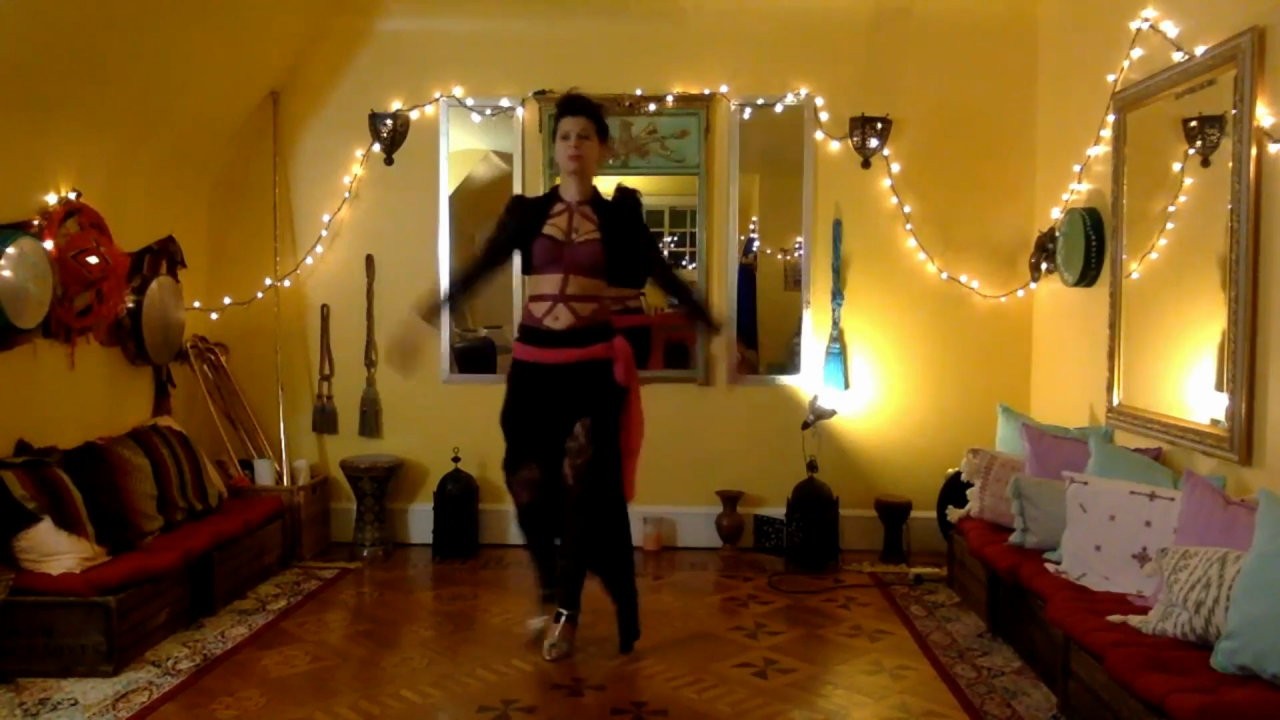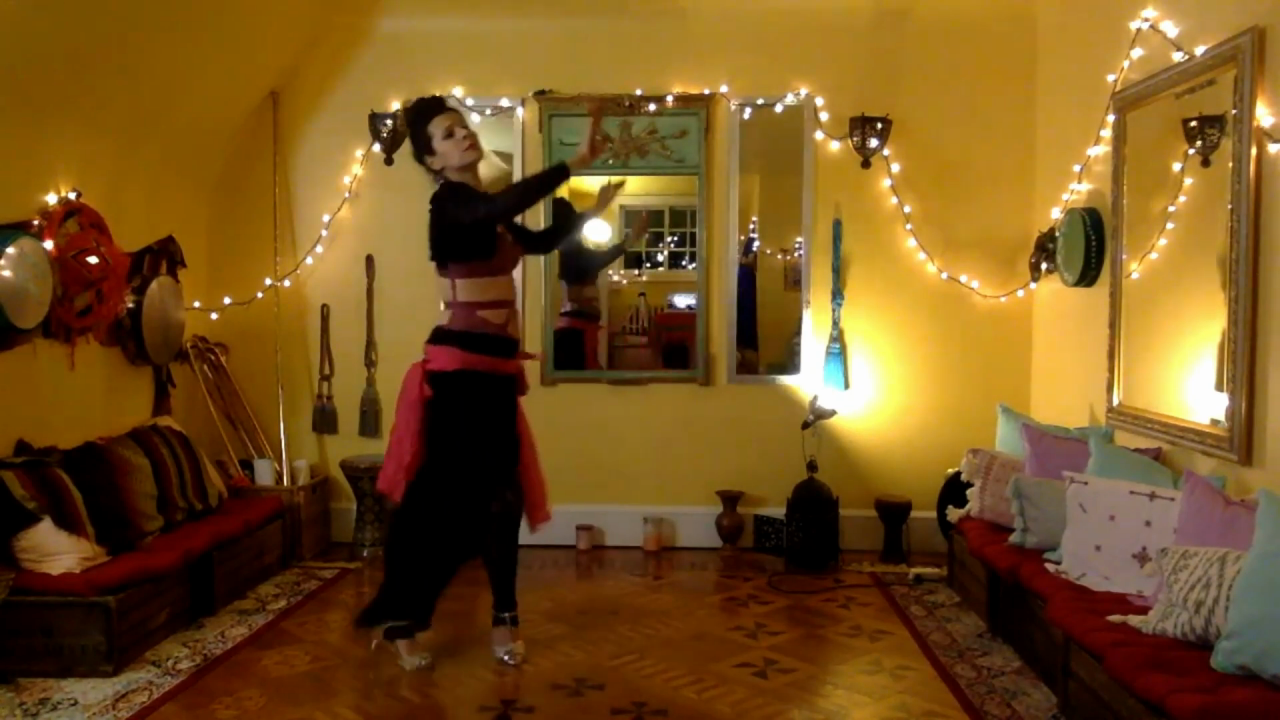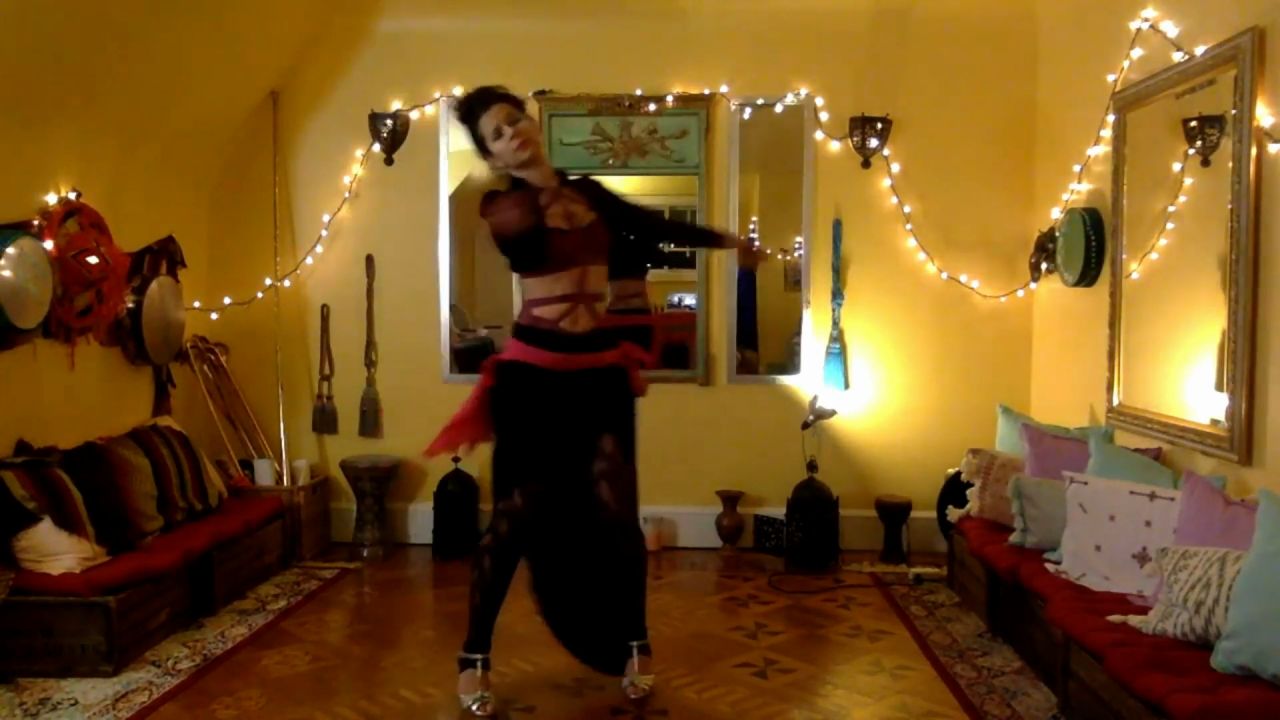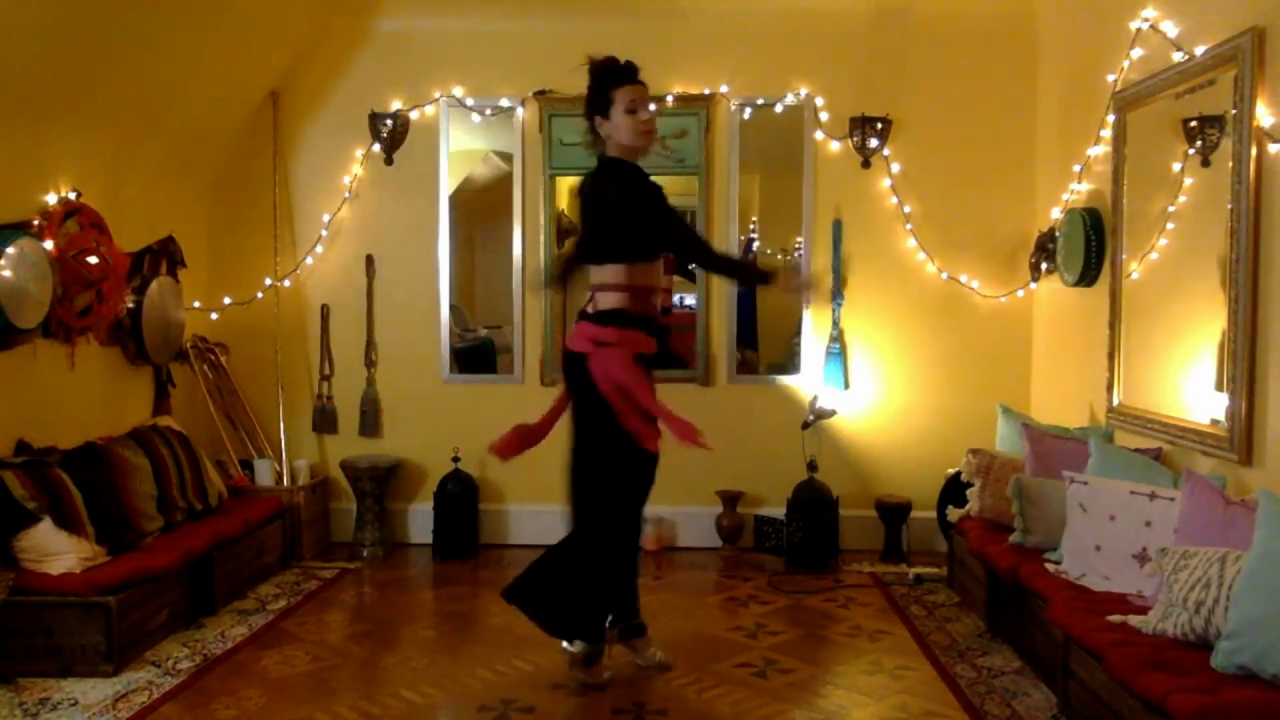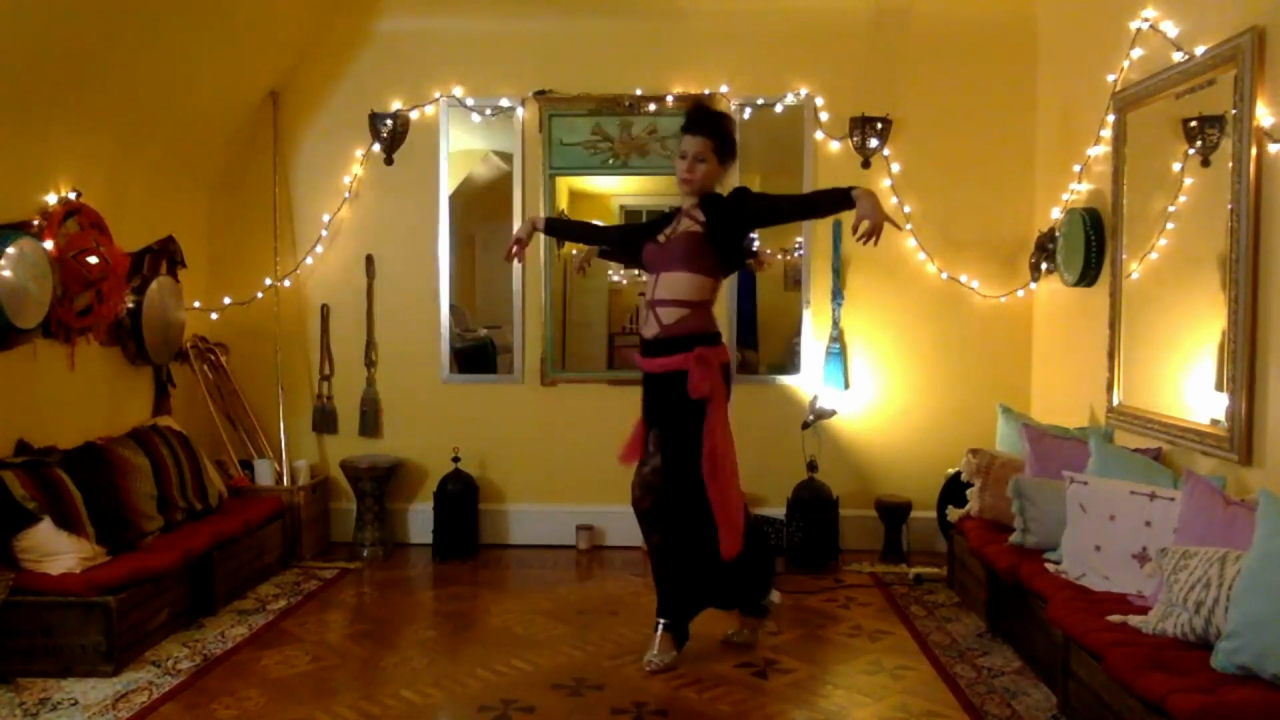
dt=1s
person 1, frame 1
left shoulder: (619, 214)
right shoulder: (525, 212)
left elbow: (662, 274)
right elbow: (480, 268)
left wrist: (716, 329)
right wrist: (428, 316)
left hip: (592, 365)
right hip: (533, 362)
left knee: (579, 487)
right knee: (529, 488)
left ankle: (568, 613)
right ankle: (553, 586)
person 1, frame 2
left shoulder: (486, 212)
right shoulder: (450, 203)
left elbow: (540, 241)
right elbow: (505, 203)
left wrist: (592, 209)
right wrist: (574, 163)
left hip: (495, 367)
right hip: (461, 367)
left knee: (495, 500)
right knee: (488, 499)
person 1, frame 3
left shoulder: (587, 192)
right shoulder: (508, 204)
left elbow: (651, 227)
right elbow: (522, 238)
left wrist: (723, 238)
right wrist: (503, 221)
left hip: (601, 369)
right hip: (536, 370)
left knee: (613, 513)
right knee: (517, 516)
left ankle: (633, 648)
right ankle: (473, 658)
person 1, frame 4
left shoulder: (603, 184)
right shoulder: (629, 188)
left elbow: (581, 258)
right elbow: (691, 251)
left wrist: (563, 272)
right wrist: (766, 276)
left hip: (599, 345)
right hip: (616, 352)
left knee: (619, 491)
right knee: (614, 494)
left ankle: (622, 623)
right ankle: (584, 637)
person 1, frame 5
left shoulder: (730, 211)
right shoulder: (664, 224)
left elbow: (801, 205)
right elbow: (606, 235)
left wrist: (860, 196)
right wrist: (540, 223)
left hip: (693, 366)
right hip: (657, 367)
left knee: (654, 492)
right knee: (681, 491)
left ankle: (670, 623)
right ankle: (751, 595)
